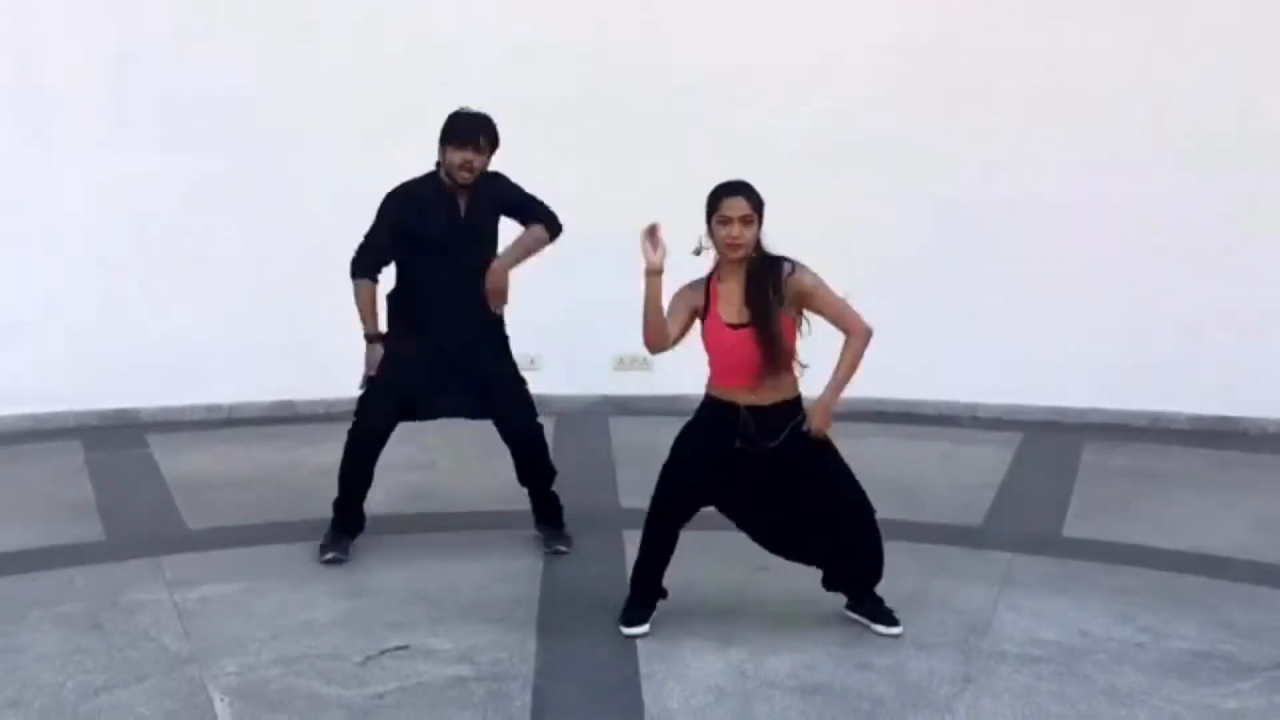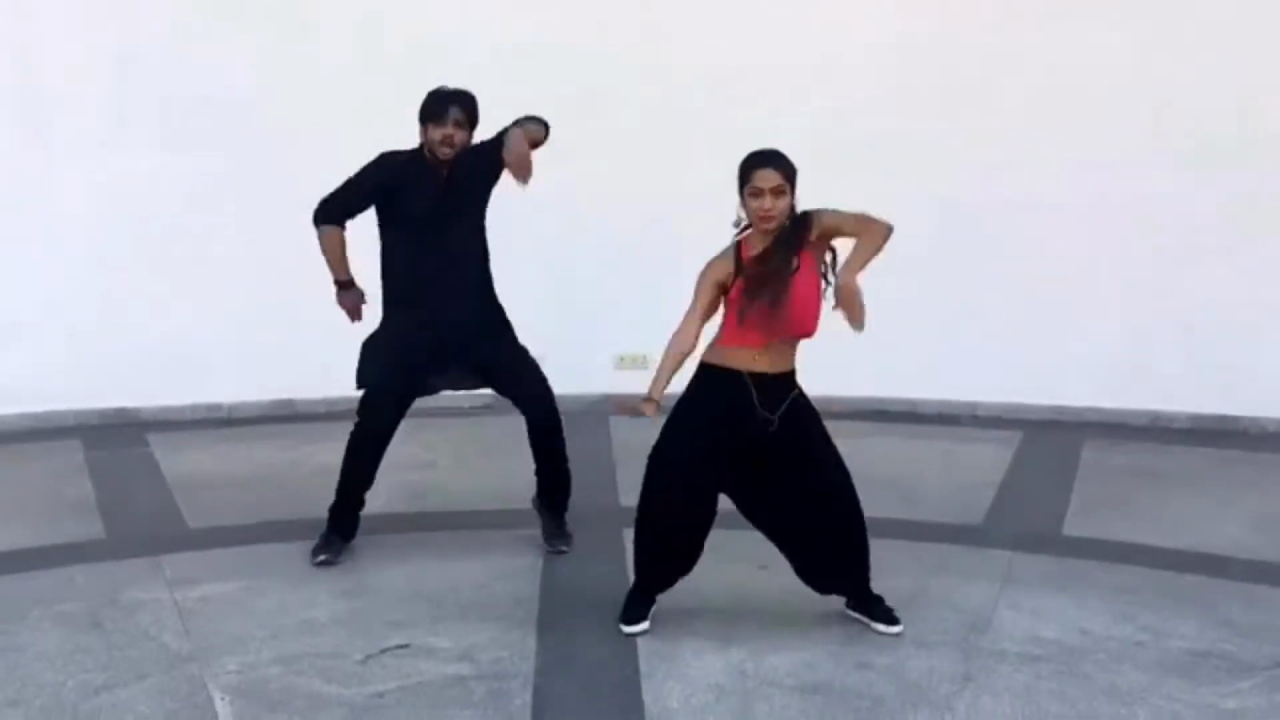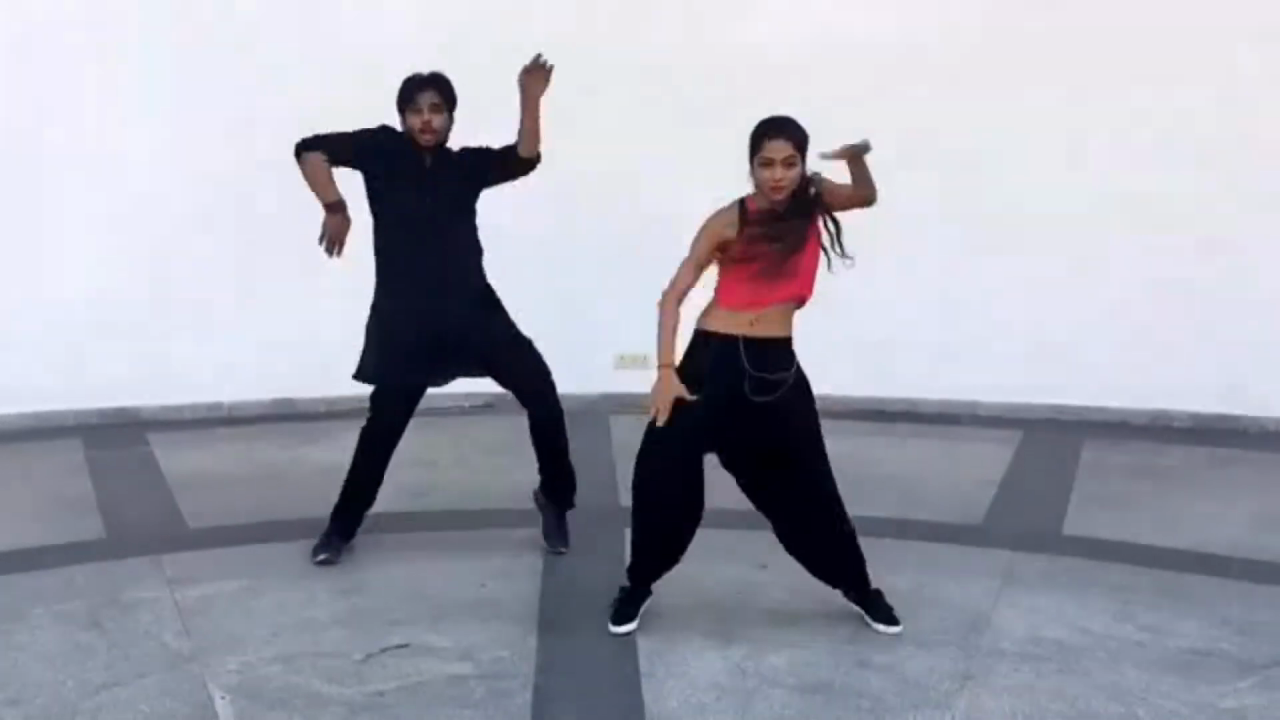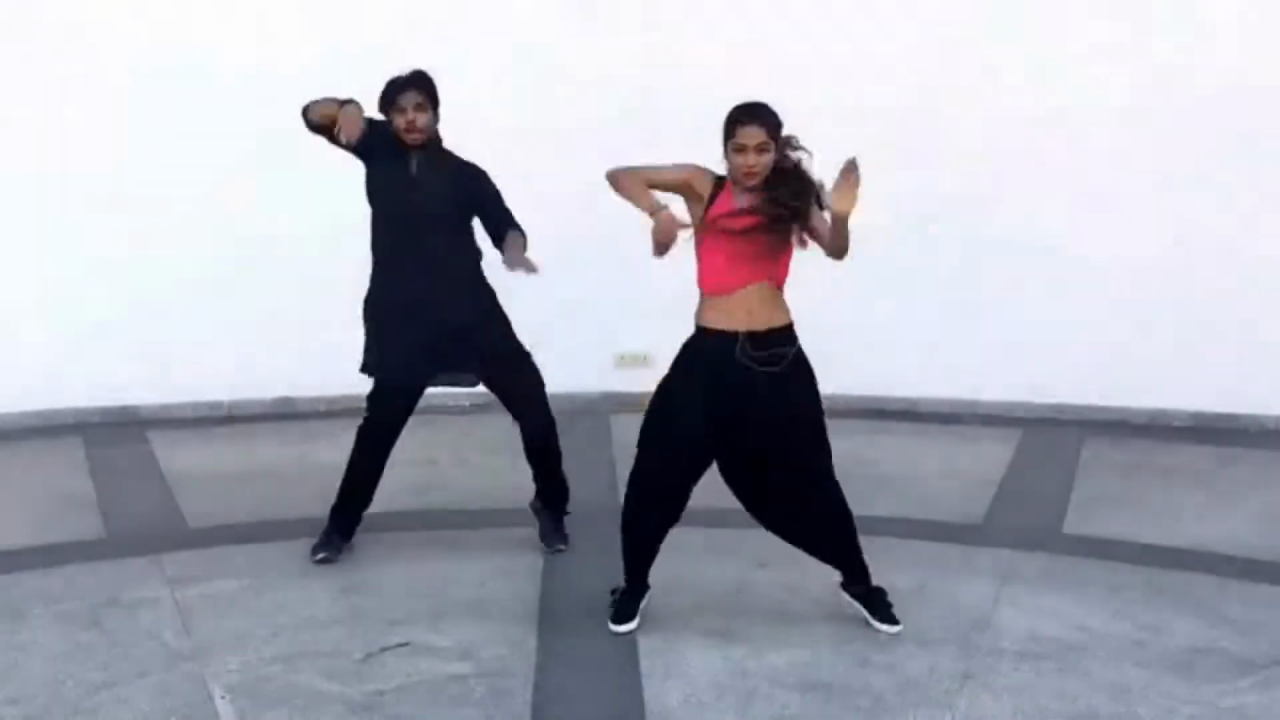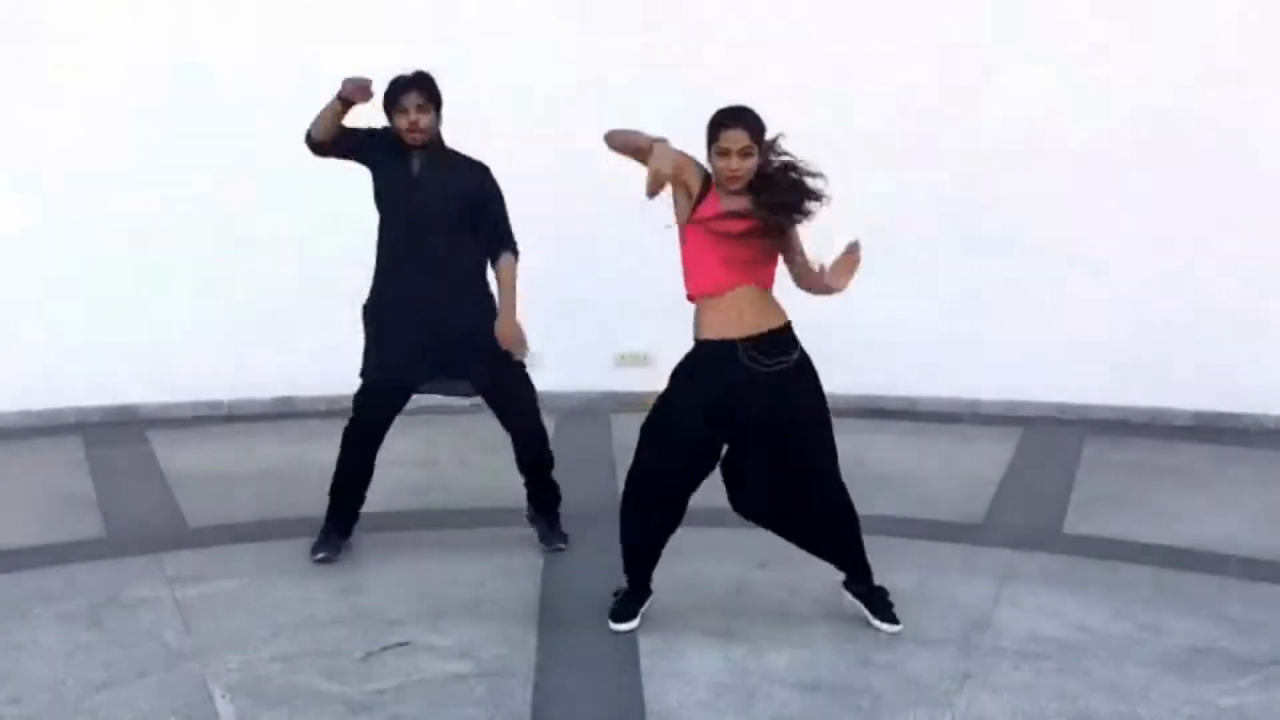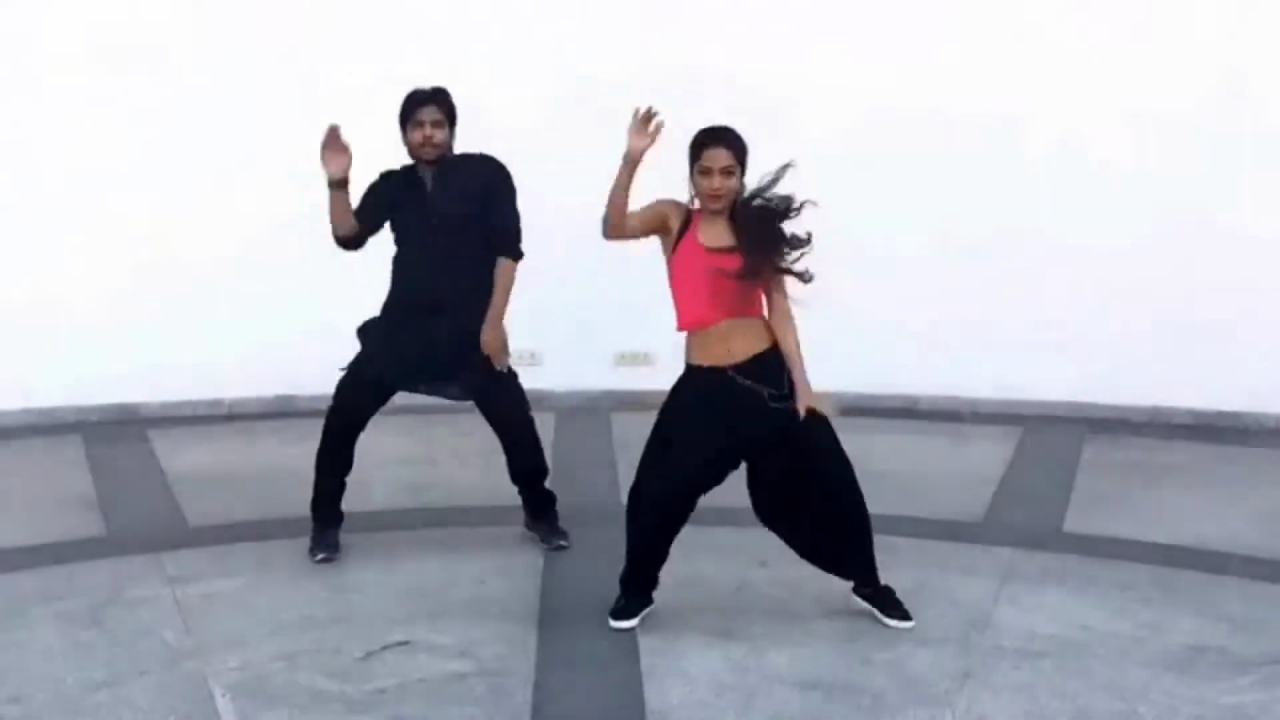
dt=0.1s
person 1, frame 1
left shoulder: (787, 278)
right shoulder: (697, 294)
left elbow: (859, 331)
right elbow: (657, 343)
left wrist: (828, 399)
right wrist: (652, 277)
left hip: (789, 424)
right hip: (719, 421)
left knee: (848, 515)
right knee: (671, 499)
left ankle: (861, 595)
right ankle: (644, 594)
person 1, frame 2
left shoulder: (811, 232)
right shoulder: (726, 263)
left elbow: (878, 229)
right elbow: (689, 328)
left wrist: (848, 276)
right wrist: (659, 386)
left hip: (780, 395)
right hip: (717, 392)
left knee: (828, 501)
right knee: (671, 494)
left ankle: (858, 592)
right ankle: (644, 592)
person 1, frame 3
left shoulder: (813, 202)
right shoulder: (728, 222)
left elbow: (865, 196)
right elbow: (674, 295)
left wrist: (856, 160)
right wrist: (665, 370)
left hip: (776, 367)
right hip: (711, 362)
left knee: (809, 487)
right knee: (662, 479)
left ankle: (858, 586)
right ankle: (637, 587)
person 1, frame 4
left shoulder: (786, 199)
right shoulder: (702, 186)
left elbow: (834, 249)
right elbow: (620, 176)
left wrist: (841, 218)
right wrist: (658, 210)
left hip: (777, 353)
right hip: (709, 355)
left knee: (807, 479)
right knee: (658, 476)
left ankle: (859, 583)
right ankle: (633, 585)
person 1, frame 5
left shoulder: (775, 203)
right shoulder: (692, 184)
left elbow: (805, 278)
right elbow: (615, 140)
left wrist: (832, 280)
right wrist: (656, 150)
left hip: (778, 356)
right hip: (712, 362)
left knee: (812, 480)
right knee: (655, 479)
left ankle: (861, 583)
right ankle: (636, 587)
person 1, frame 6
left shoulder: (761, 228)
right shoulder: (674, 220)
left elbow: (779, 313)
right elbow: (617, 226)
left wrist: (802, 383)
right wrist: (632, 159)
left hip: (768, 379)
right hip: (704, 388)
left knee: (829, 486)
right knee: (655, 497)
left ankle: (870, 586)
right ankle: (635, 591)
person 2, frame 1
left shoulder: (496, 191)
right shoulder: (405, 201)
left elbow: (547, 223)
right elbow: (365, 266)
left wrist: (505, 262)
right wrist: (374, 337)
left hip: (481, 342)
right hip: (413, 344)
left knee: (524, 428)
right knee: (366, 430)
left ankle: (548, 517)
right ankle: (344, 524)
person 2, frame 2
left shoulder: (478, 167)
right shoulder: (394, 170)
left elbow: (534, 129)
right elbow: (328, 213)
left wrist: (520, 138)
right wrist: (344, 282)
left hip: (478, 320)
right hip: (408, 327)
left knee: (540, 404)
right knee: (372, 426)
left ankle: (552, 505)
right ankle: (339, 525)
person 2, frame 3
left shoulder: (470, 165)
right shoulder: (381, 147)
left elbow: (524, 161)
right elbow: (311, 150)
left wrist: (530, 99)
right wrist: (335, 205)
left hip: (473, 310)
right hip: (404, 317)
left knee: (542, 396)
right knee: (383, 424)
left ankle: (555, 499)
right ankle: (342, 525)
person 2, frame 4
left shoulder: (465, 175)
right shoulder: (378, 148)
left elbow: (504, 230)
right elbow: (314, 116)
left wrist: (515, 251)
right wrist: (343, 112)
left hip: (471, 312)
right hip: (401, 317)
left knee: (533, 407)
right knee: (381, 423)
left ankle: (551, 508)
right ankle: (340, 525)
person 2, frame 5
left shoulder: (471, 173)
right shoulder: (383, 151)
left elbow: (502, 244)
right elbow: (318, 141)
left wrist: (507, 313)
right wrist: (343, 102)
left hip: (471, 317)
right hip: (401, 319)
left knee: (523, 415)
right knee: (366, 422)
left ankle: (545, 511)
right ankle: (337, 525)
person 2, frame 6
left shoulder: (486, 174)
right shoulder: (392, 186)
left elbow: (509, 250)
right elbow: (348, 237)
left wrist: (494, 322)
right wrist: (337, 182)
left hip: (469, 330)
right hip: (402, 328)
left knee: (517, 424)
right knee: (343, 418)
left ankle: (540, 512)
right ankle: (326, 520)
